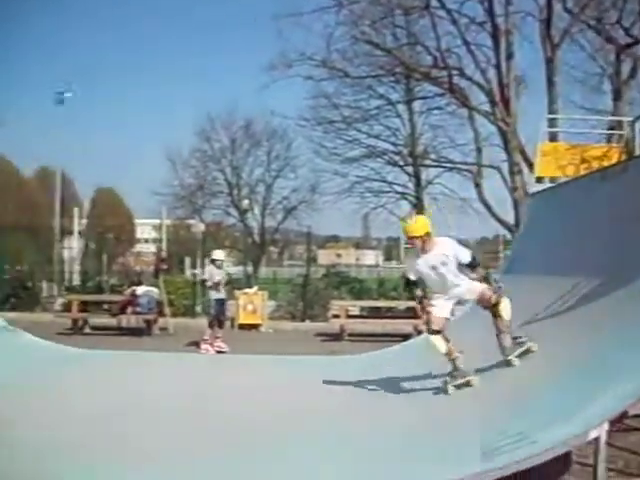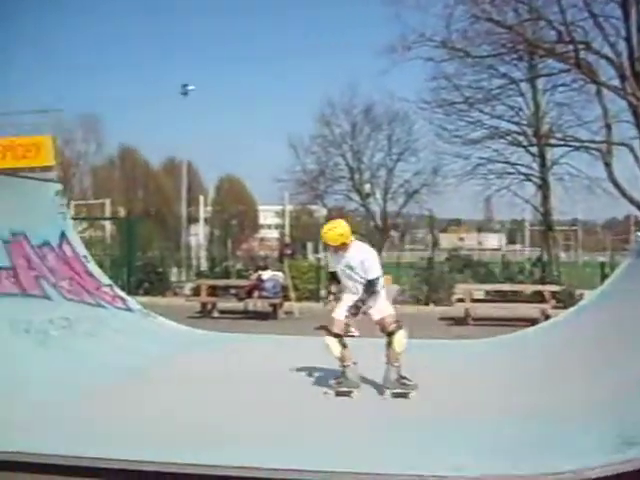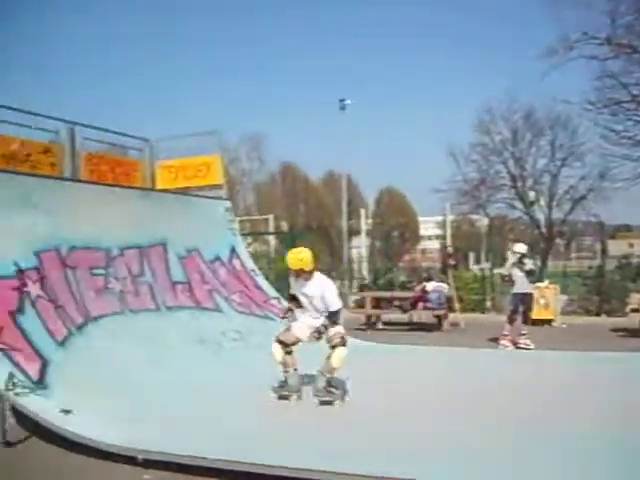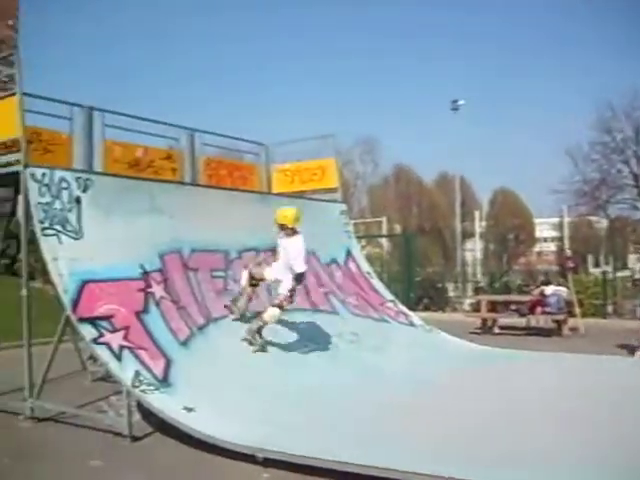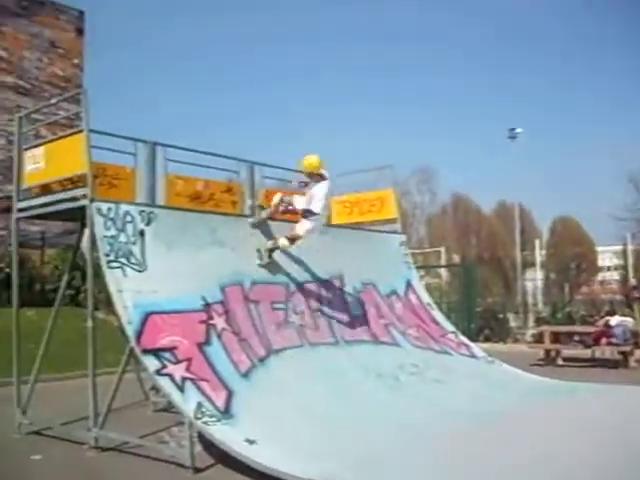
dt=0.3s
person 1, frame 1
left shoulder: (448, 245)
right shoulder: (414, 260)
left elbow: (470, 261)
right elbow: (410, 283)
left wrist: (483, 282)
right wrist: (420, 299)
left hip: (462, 284)
right hip: (440, 296)
left knee: (499, 303)
right knee: (434, 333)
left ankle: (507, 346)
right ankle: (458, 367)
person 1, frame 2
left shoulder: (365, 253)
right shoulder: (333, 254)
left elbow: (373, 283)
left wrist: (360, 303)
right wrist: (332, 292)
left hip: (373, 295)
right hip: (350, 296)
left knee: (395, 331)
right knee: (333, 336)
left ankle: (393, 376)
right ankle: (350, 376)
person 1, frame 3
left shoulder: (325, 285)
right shoulder: (295, 279)
left elbow: (336, 312)
left wrist: (322, 328)
right wrist: (291, 309)
left hip: (329, 321)
right hip: (308, 318)
left knee: (339, 347)
right knee: (279, 344)
left ankle: (322, 385)
right ankle: (291, 382)
person 1, frame 4
left shoulder: (297, 247)
right shoulder: (286, 232)
left elbow: (300, 273)
left wrist: (292, 291)
right wrist: (276, 252)
left hip: (288, 278)
right hip: (278, 267)
left knee: (276, 307)
right knee: (249, 273)
left ankle: (255, 329)
person 1, frame 5
left shoulder: (320, 191)
right shoulder: (322, 174)
left elbow: (313, 213)
left wrist: (292, 210)
right wrist: (308, 184)
left hip: (310, 218)
right hip: (306, 202)
left knee: (292, 237)
right knee: (279, 198)
left ankle: (269, 248)
right ankle: (263, 217)
